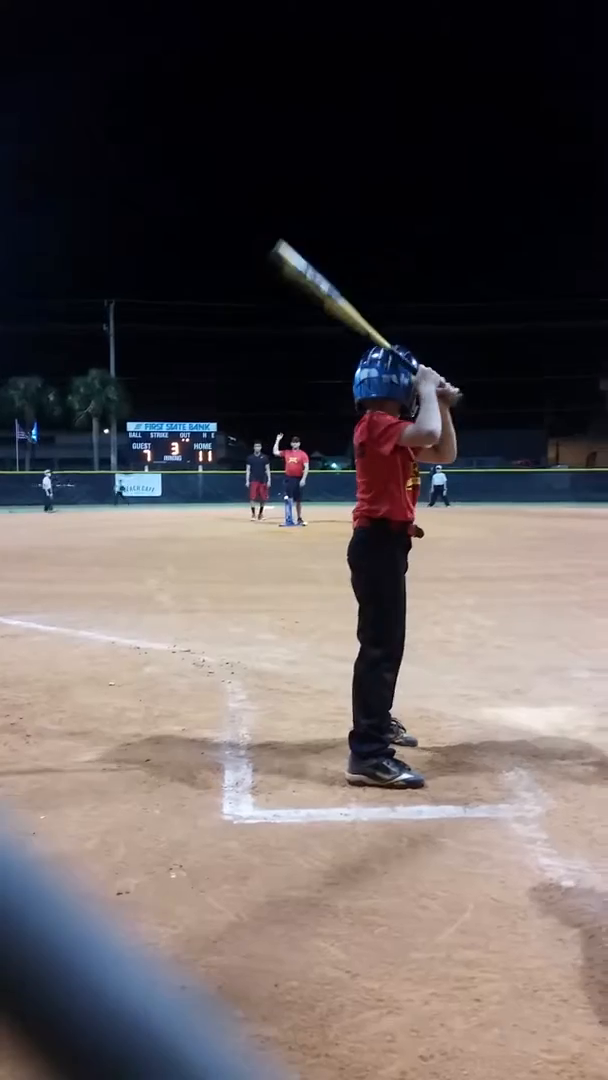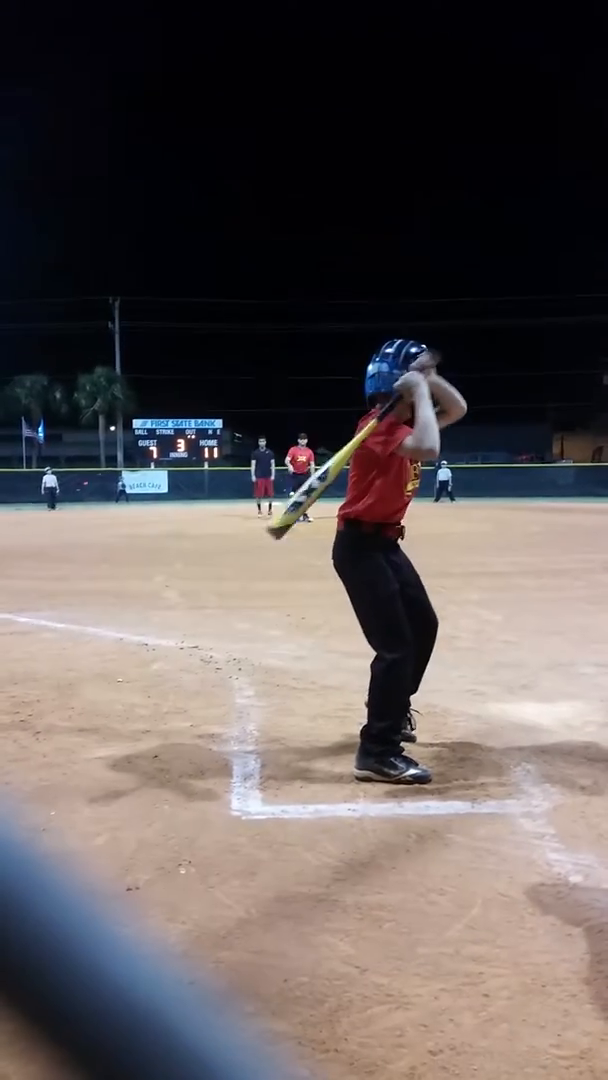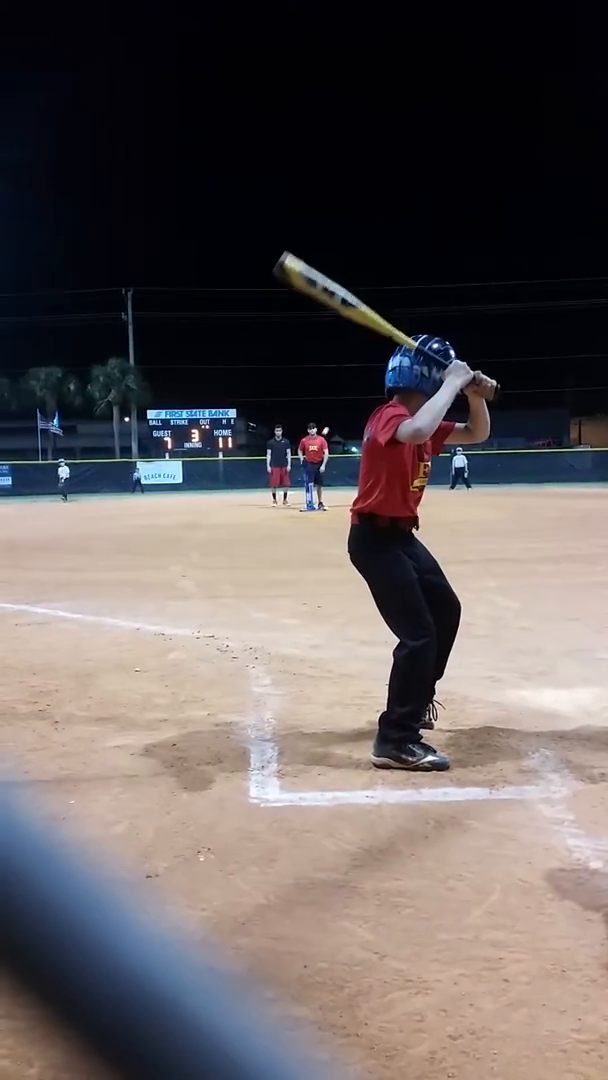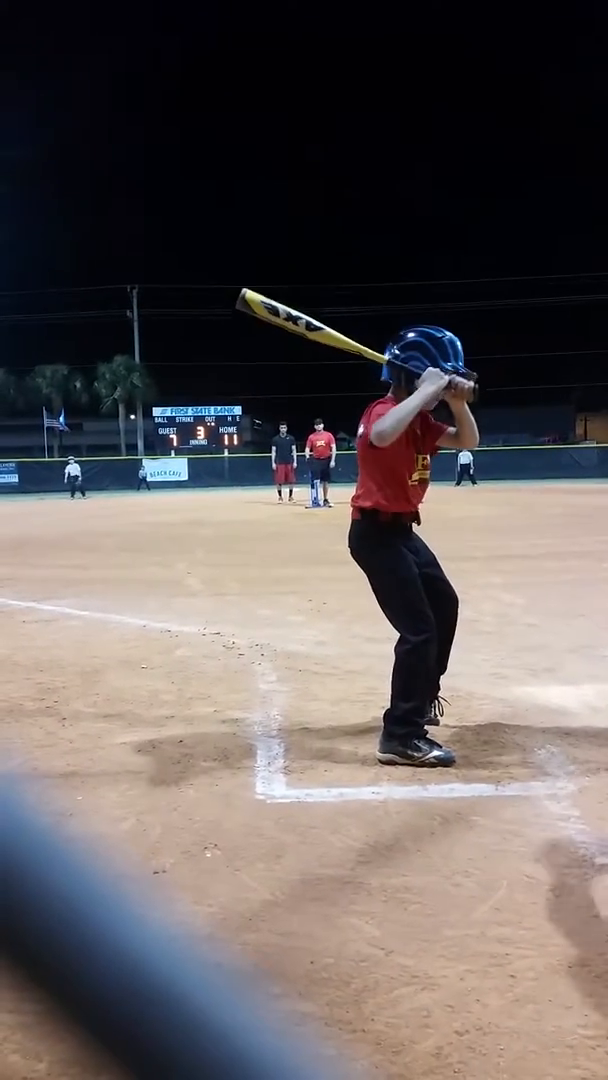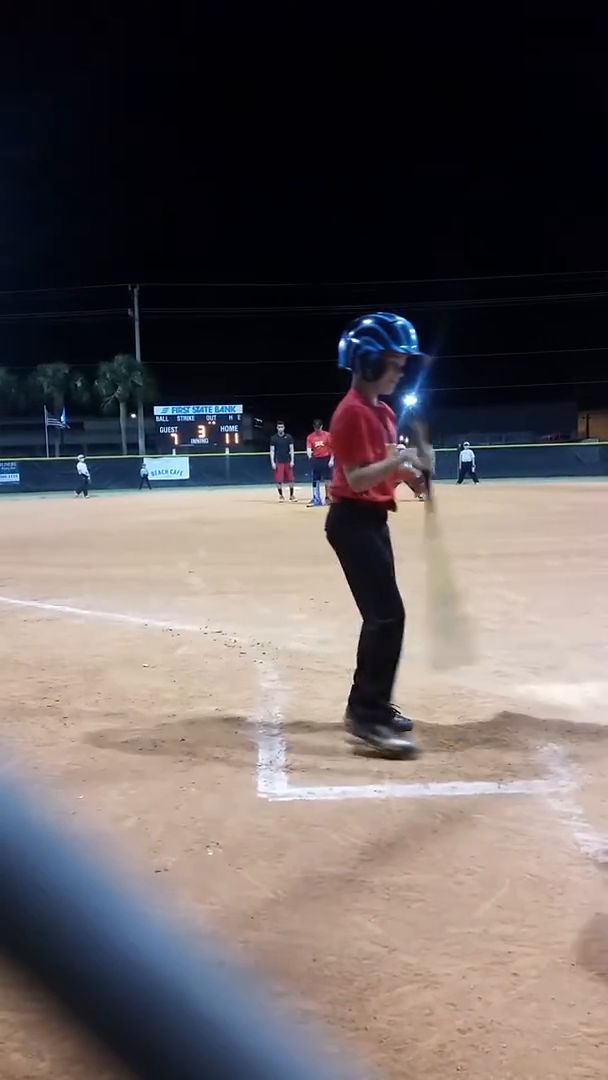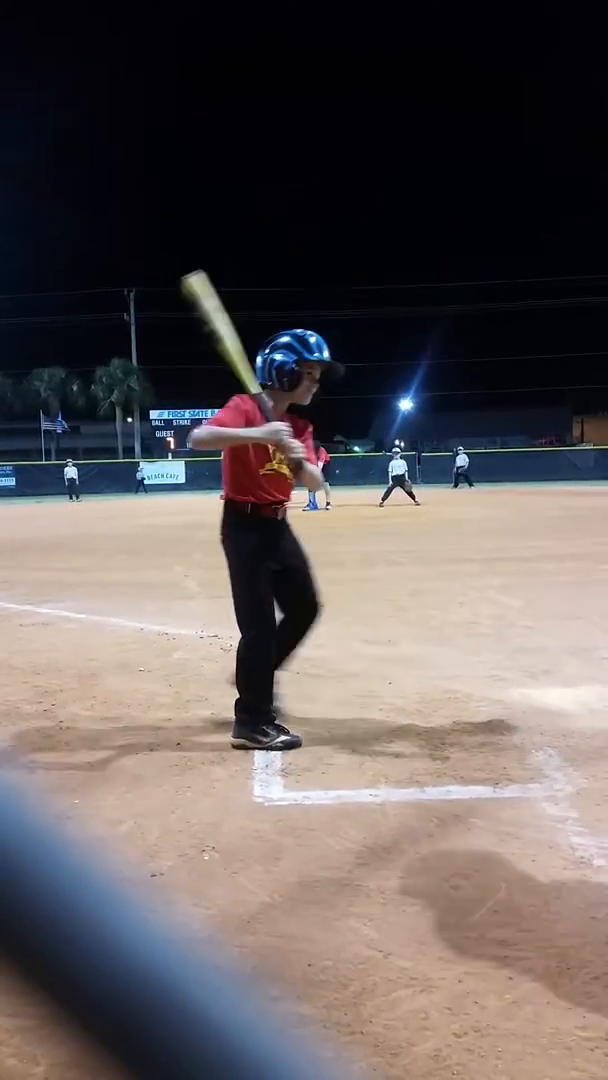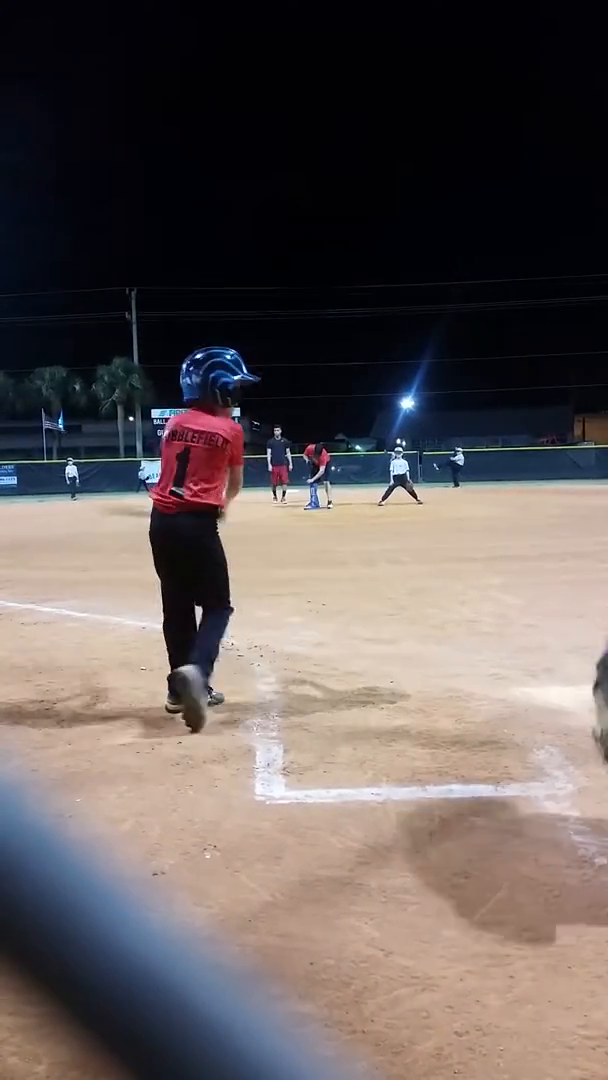
dt=0.7s
person 1, frame 1
left shoulder: (394, 429)
right shoulder: (376, 424)
left elbow: (445, 452)
right elbow: (427, 431)
left wrist: (442, 403)
right wrist: (427, 387)
left hip: (389, 541)
right hip: (378, 541)
left knee: (388, 638)
right knee: (380, 644)
left ankle: (377, 720)
right ankle: (368, 756)
person 1, frame 2
left shoulder: (403, 423)
right shoulder: (382, 424)
left elbow: (458, 410)
right elbow: (430, 449)
left wrist: (430, 378)
right wrist: (419, 391)
left hip: (385, 542)
right hip: (361, 545)
left knee: (423, 626)
right knee: (395, 645)
left ankle: (392, 708)
right ankle: (377, 753)
person 1, frame 3
left shoulder: (421, 421)
right shoulder: (390, 415)
left elbow: (477, 434)
right elbow: (417, 432)
left wrist: (476, 397)
right wrist: (454, 383)
left hip: (401, 533)
right hip: (374, 538)
left knee: (446, 611)
right knee: (418, 632)
left ankle: (415, 698)
right ankle: (395, 741)
person 1, frame 4
left shoulder: (420, 419)
right shoulder: (382, 412)
left elbow: (468, 441)
right elbow: (382, 437)
left wrist: (457, 401)
right wrist: (425, 392)
left hip: (402, 529)
right hip: (376, 533)
left knee: (444, 606)
right knee: (418, 628)
left ankle: (421, 695)
right ankle: (401, 736)
person 1, frame 5
left shoulder: (383, 411)
right shoulder: (352, 413)
right elbow: (358, 480)
left wrist: (407, 472)
right wrist: (403, 459)
left hip: (374, 520)
right hip: (353, 521)
left knee: (383, 615)
right knee: (386, 614)
left ankle: (368, 703)
right ankle: (369, 716)
person 1, frame 6
left shoulder: (300, 426)
right shoulder: (244, 408)
left elbow: (315, 483)
right elbow: (198, 437)
left wrist: (299, 459)
right wrist: (260, 436)
left hip: (278, 525)
right hip: (244, 525)
left knee: (304, 607)
right knee: (257, 623)
left ankle: (257, 679)
right ankle: (253, 722)
person 1, frame 7
left shoulder: (173, 423)
right shoulder: (229, 430)
right elbow: (233, 487)
left hip: (162, 521)
right hip: (197, 525)
left knee: (176, 607)
right knee: (215, 606)
left ankle: (185, 686)
right ankle: (194, 670)
